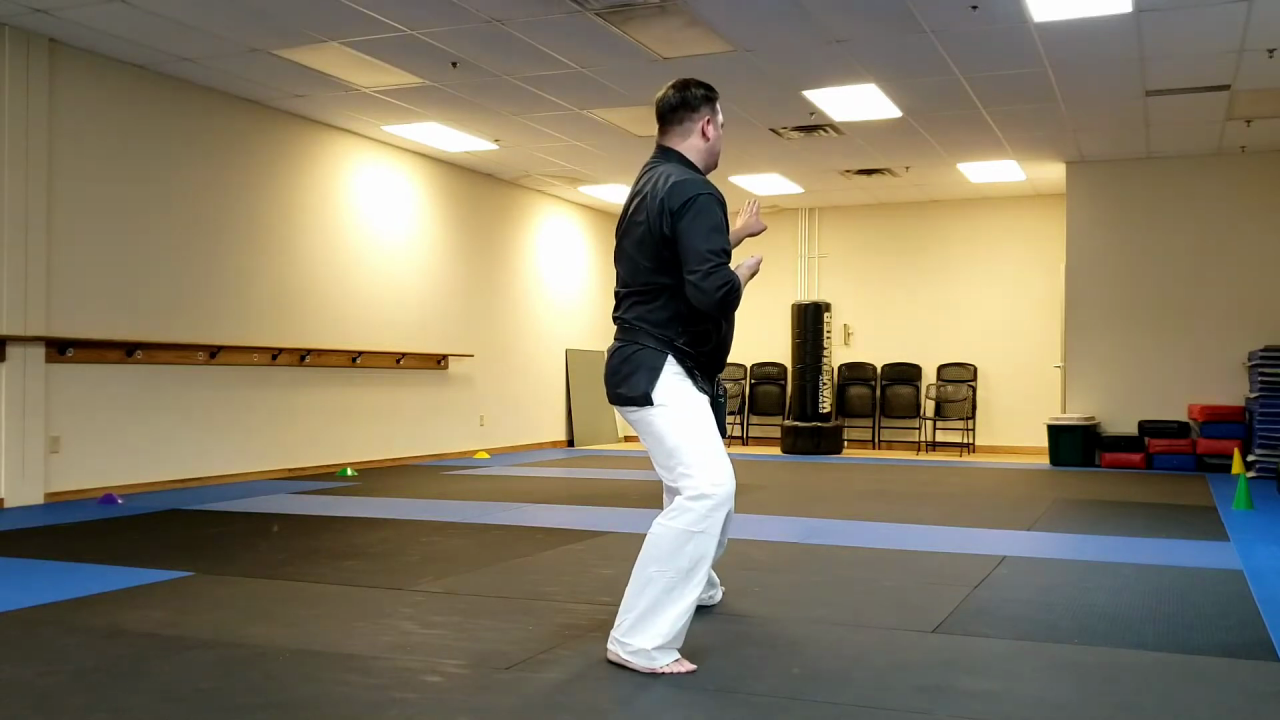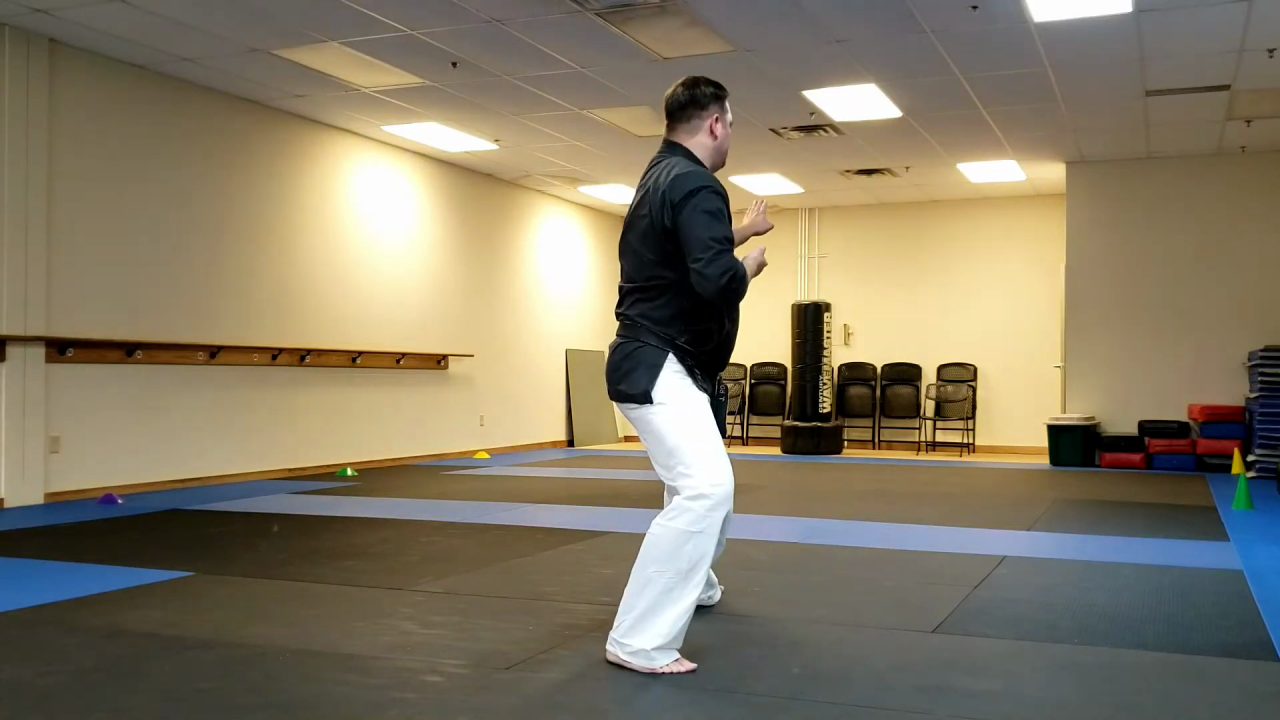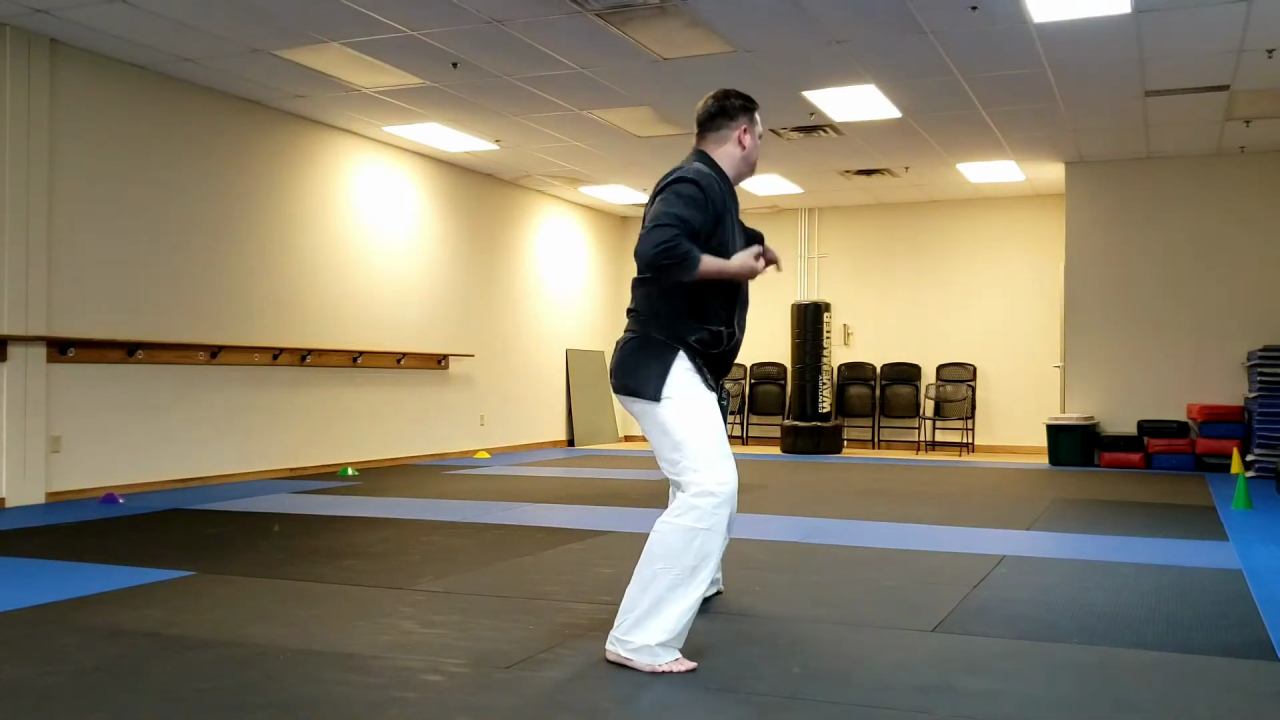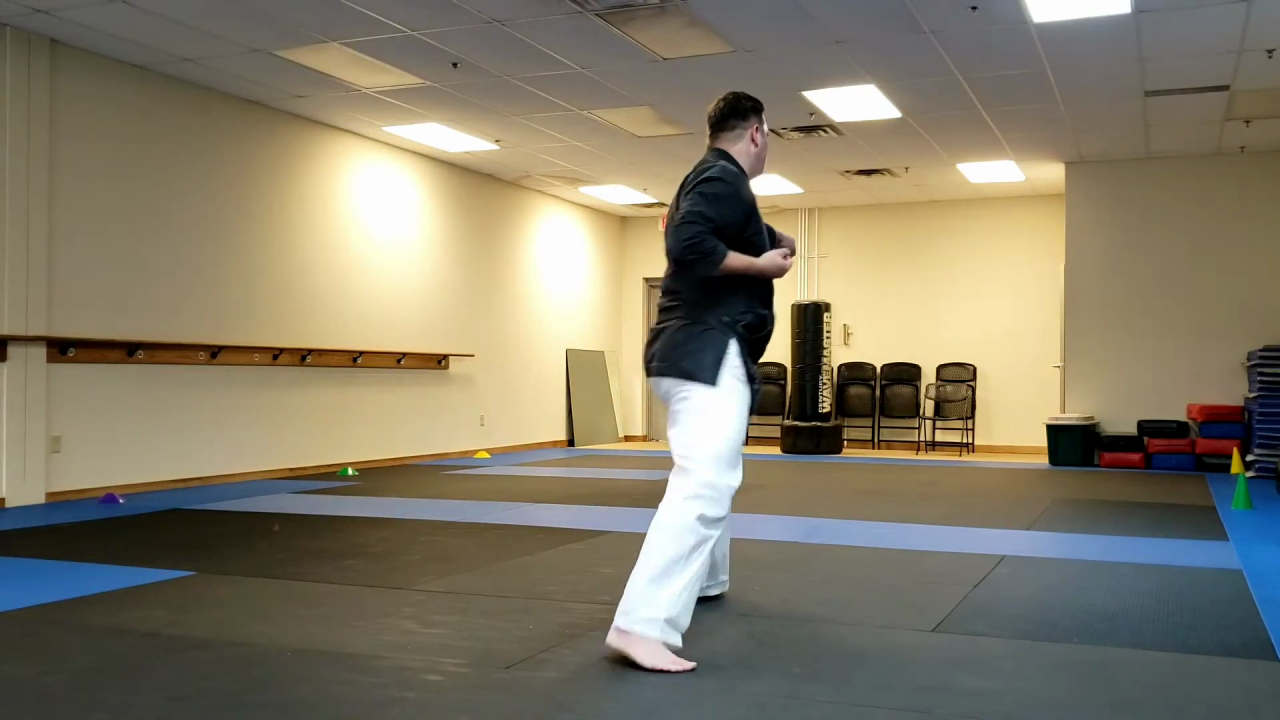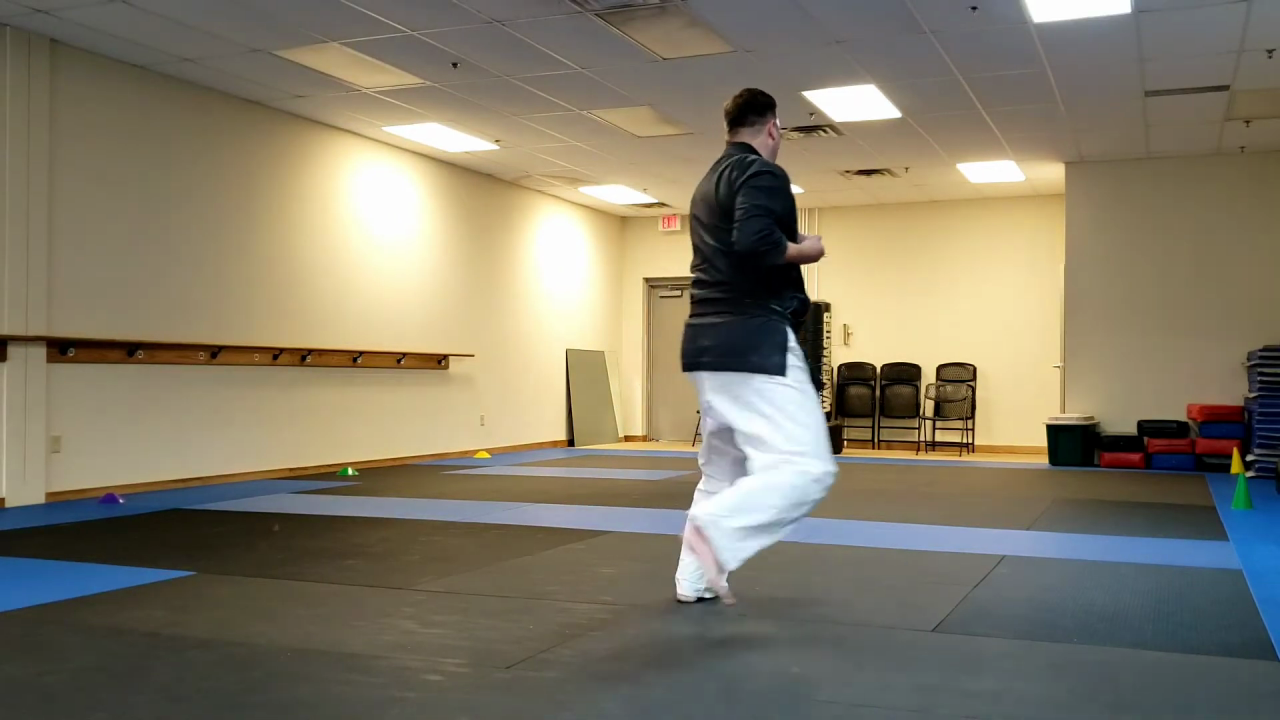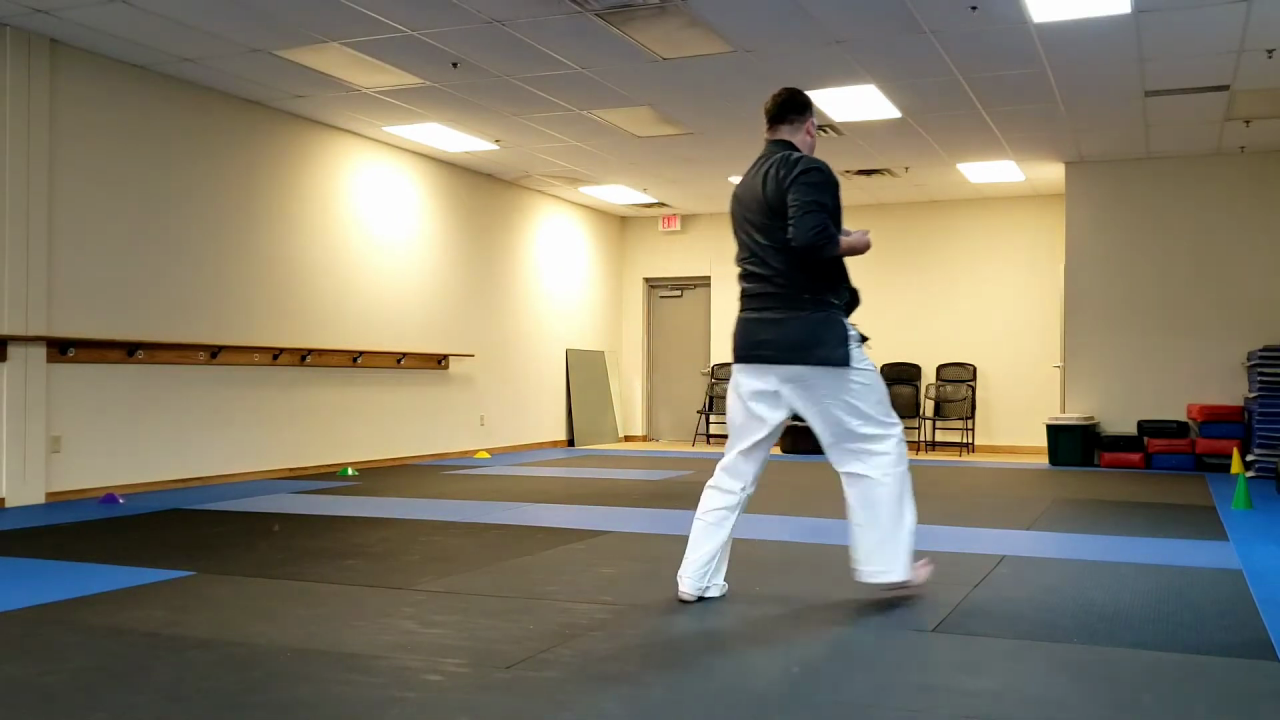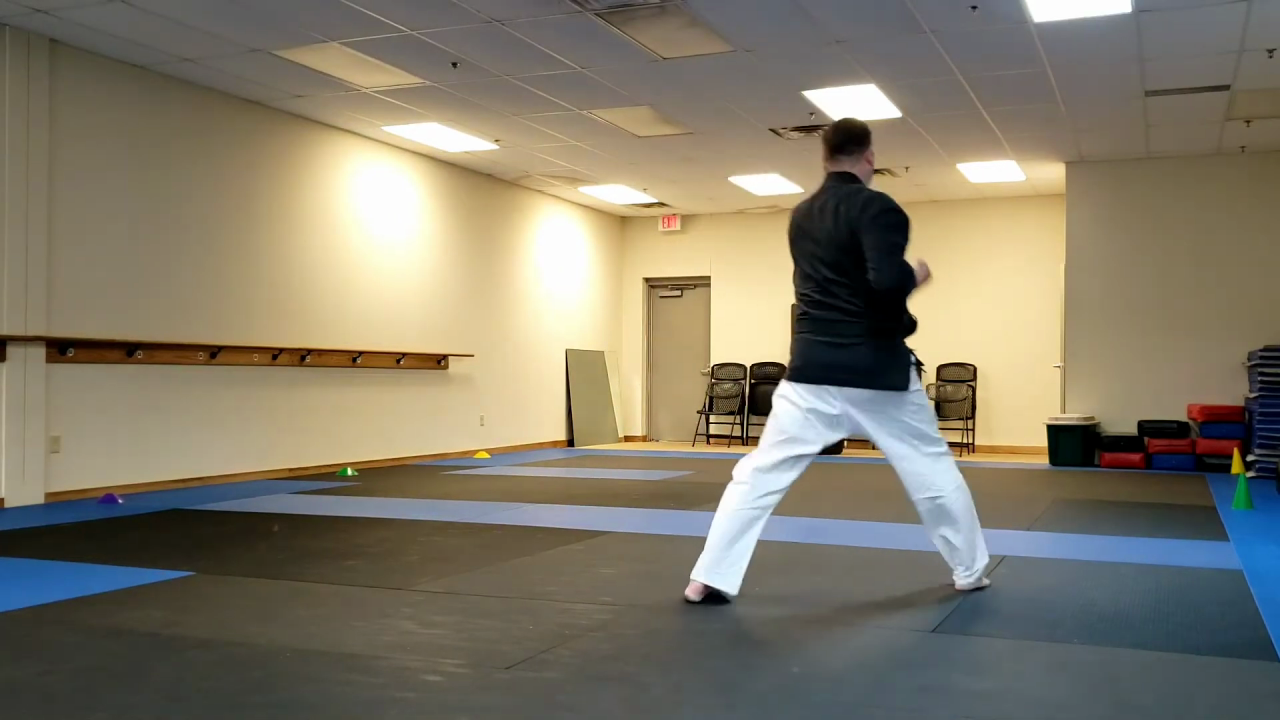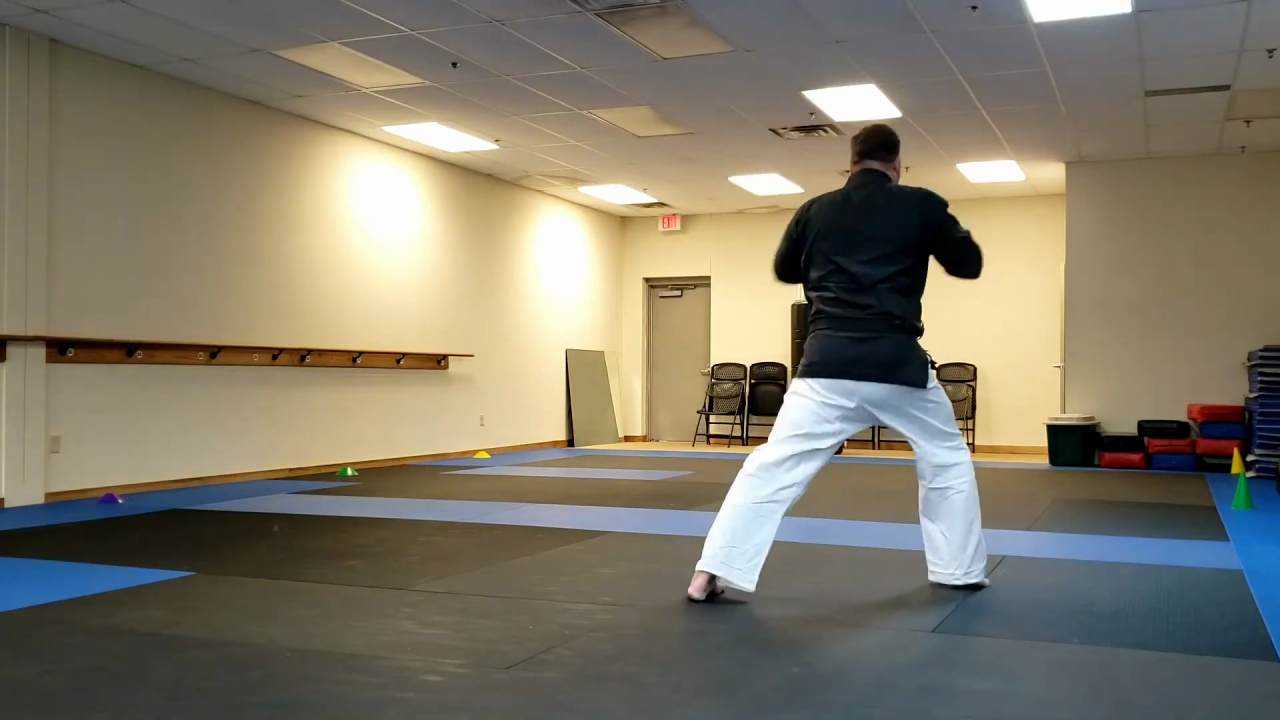
dt=0.2s
person 1, frame 1
left shoulder: (653, 183)
right shoulder: (692, 191)
right elbow: (711, 293)
left wrist: (735, 233)
right wrist: (745, 270)
left hip: (650, 363)
right hip: (661, 369)
left knee: (698, 484)
right knee: (706, 490)
left ankle: (694, 585)
right ankle: (639, 641)
person 1, frame 2
left shoulder: (663, 177)
right shoulder: (695, 184)
right elbow: (717, 282)
left wrist: (742, 230)
right wrist: (753, 261)
left hip: (656, 361)
right hip: (660, 366)
left knee: (698, 485)
right knee: (705, 491)
left ankle: (693, 585)
right ankle: (638, 641)
person 1, frame 3
left shoulder: (706, 186)
right shoulder: (695, 182)
right elbow: (657, 251)
left wrist: (750, 251)
right wrist: (734, 267)
left hip: (677, 361)
right hip: (667, 364)
left knee: (704, 482)
right knee: (710, 488)
left ankle: (697, 578)
right ankle: (639, 639)
person 1, frame 4
left shoulder: (717, 181)
right shoulder: (721, 178)
right elbow: (686, 247)
left wrist: (770, 248)
right wrist: (761, 264)
left hip: (696, 349)
right hip: (708, 351)
left knee: (710, 473)
right knee: (704, 483)
left ankle: (705, 579)
right ankle: (642, 624)
person 1, frame 5
left shoulder: (709, 186)
right shoulder: (762, 173)
right elbow: (752, 243)
left wrist: (788, 242)
right wrist: (804, 250)
left hip: (707, 345)
right hip: (758, 339)
left knee: (723, 471)
right knee: (807, 466)
left ankle: (695, 579)
right ankle: (720, 532)
person 1, frame 6
left shoulder: (746, 185)
right shoulder: (808, 170)
right elbow: (809, 239)
left wrist: (832, 239)
right wrist: (852, 243)
left hip: (756, 338)
right hip: (814, 334)
left knee: (739, 463)
right knee: (879, 446)
left ankle: (697, 578)
right ankle: (888, 567)
person 1, frame 7
left shoulder: (802, 216)
right shoulder: (878, 208)
right elbow: (886, 282)
right wrist: (914, 277)
left hip: (811, 365)
right hip: (876, 364)
left knee: (759, 472)
right knee: (930, 465)
left ankle: (709, 577)
right ankle: (970, 570)
person 1, frame 8
left shoulder: (815, 211)
right shoulder: (919, 205)
left elbow: (786, 271)
right elbow: (969, 265)
right wrist: (941, 236)
left hip: (827, 360)
right hip: (894, 360)
left knee: (771, 466)
right knee: (948, 459)
left ankle: (713, 569)
right ankle: (960, 570)
